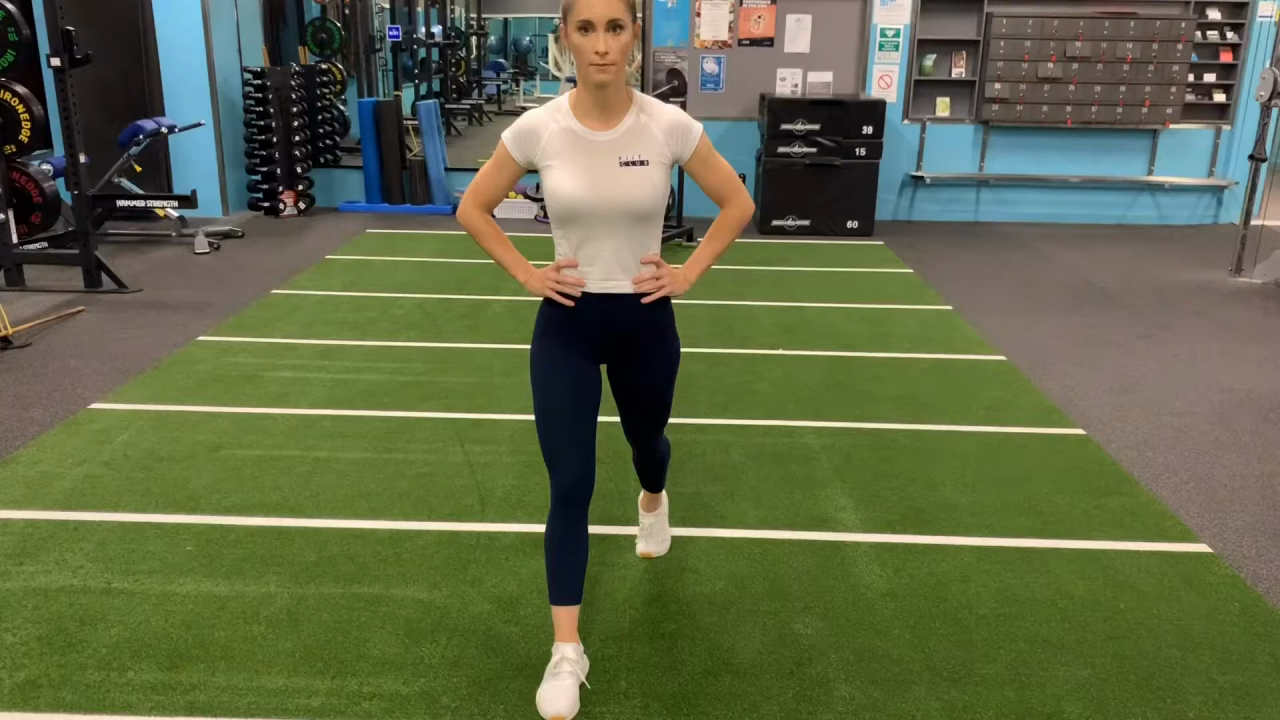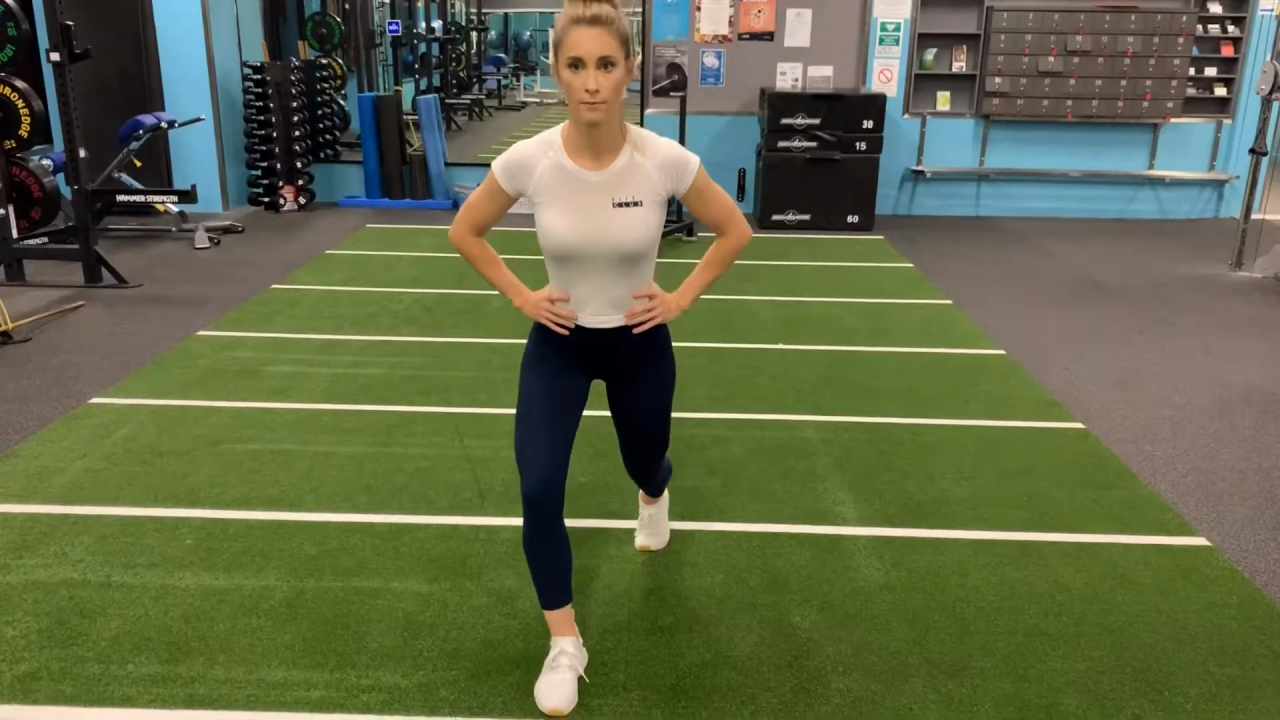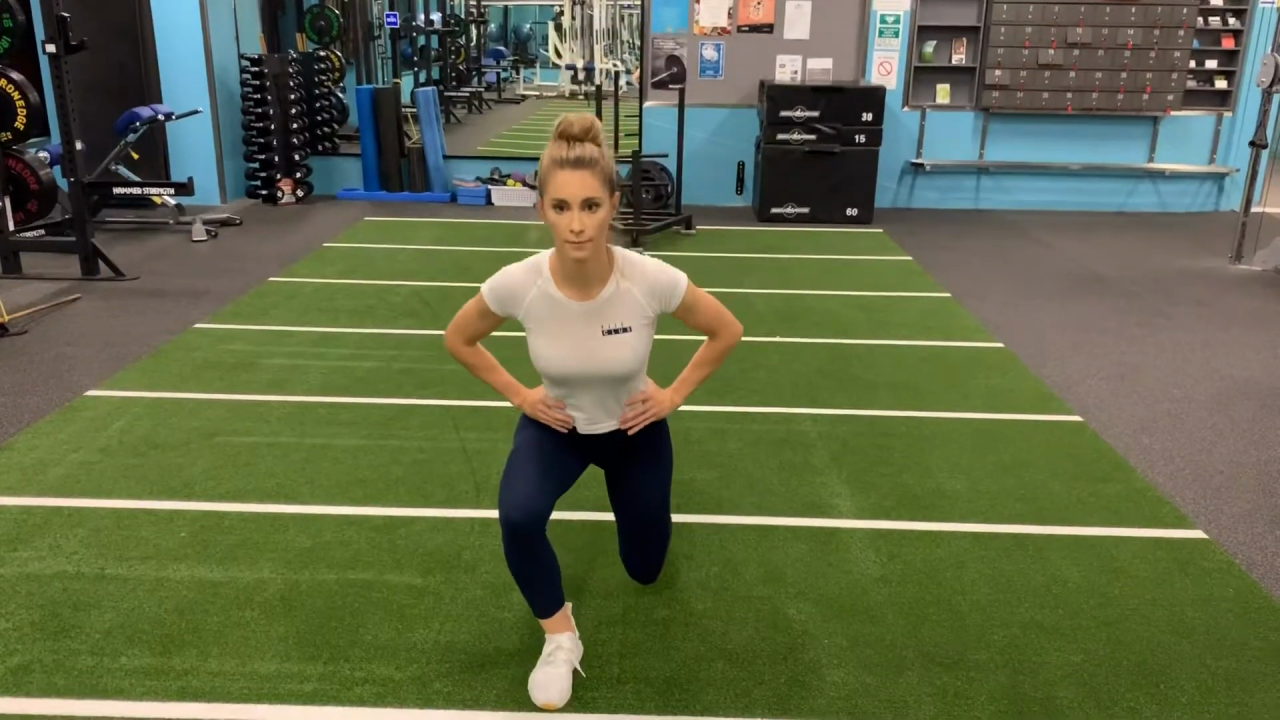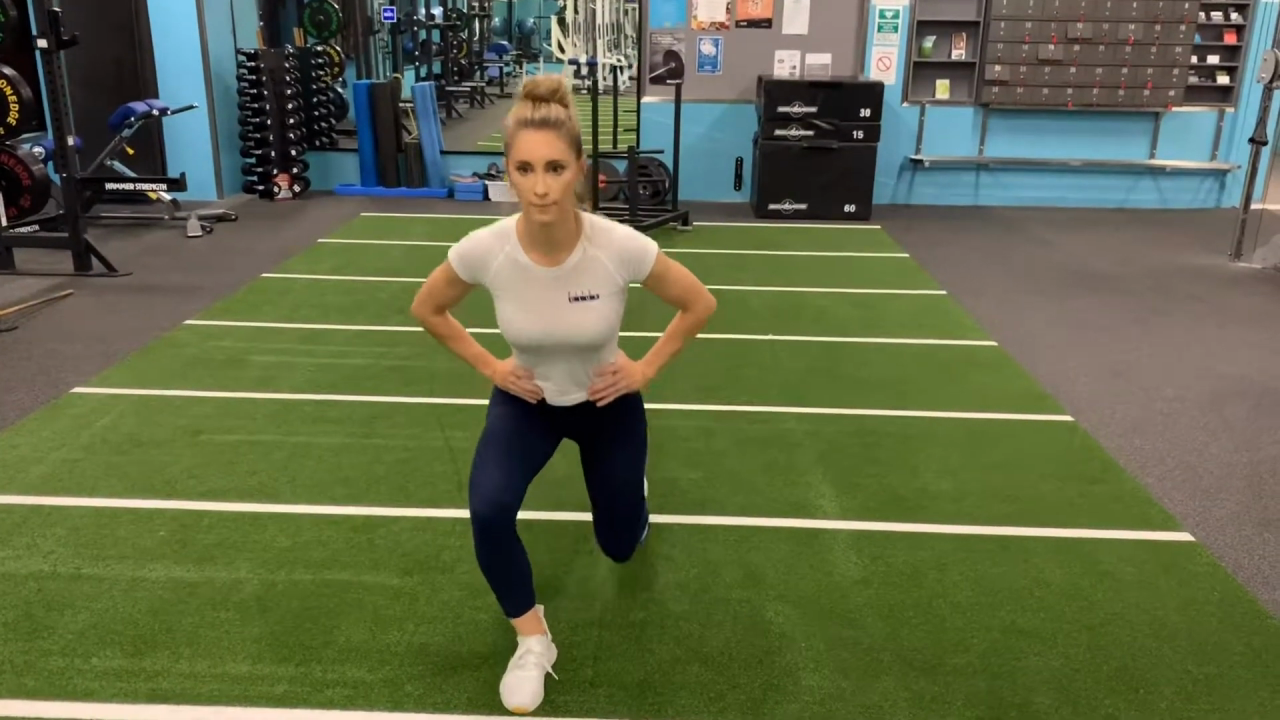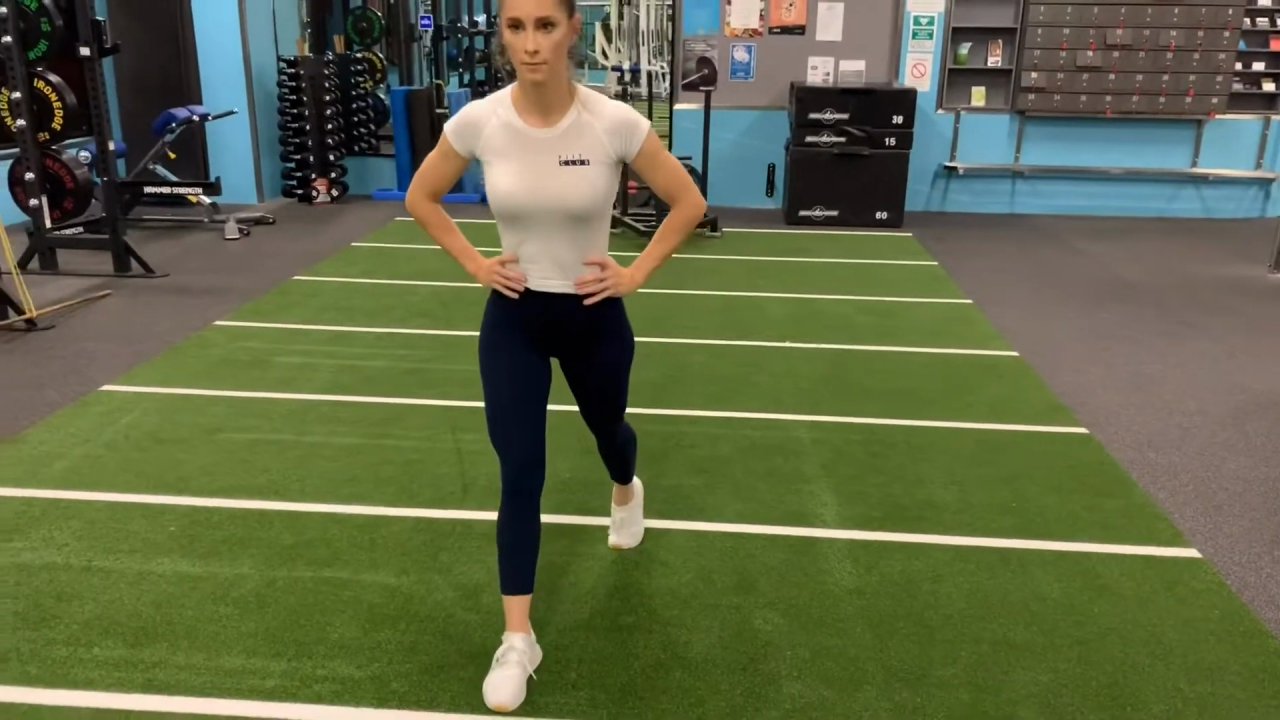
dt=0.7s
person 1, frame 1
left shoulder: (669, 124)
right shoulder: (537, 127)
left elbow: (737, 204)
right elbow: (473, 208)
left wrist: (689, 273)
right wrist: (526, 275)
left hip: (646, 322)
right hip: (567, 324)
left knee: (646, 437)
right knee: (570, 484)
left ankle: (652, 500)
right ankle: (566, 650)
person 1, frame 2
left shoulder: (665, 158)
right shoulder: (528, 159)
left elbow: (735, 232)
right elbow: (464, 232)
left wrist: (681, 298)
right wrist: (521, 297)
left hip: (639, 344)
right hip: (559, 344)
left knee: (644, 464)
right knee: (540, 493)
left ankle: (655, 497)
right ankle: (565, 645)
person 1, frame 3
left shoulder: (652, 279)
right shoulder: (516, 283)
left elbow: (726, 331)
right elbow: (459, 339)
left wrist: (673, 394)
right wrist: (519, 394)
left hip: (634, 429)
right hip: (557, 426)
left knee: (644, 568)
right knee: (518, 517)
left ankle: (644, 499)
right ankle: (560, 637)
person 1, frame 4
left shoulder: (620, 246)
right shoulder: (483, 249)
left elbow: (699, 305)
right elbow: (427, 309)
left wrist: (646, 369)
right wrist: (488, 366)
left hip: (605, 404)
right hip: (526, 403)
left knee: (619, 545)
right knee: (488, 513)
left ankle: (629, 487)
right ankle: (533, 641)
person 1, frame 5
left shoulder: (614, 121)
right shoulder: (477, 121)
left elbow: (689, 203)
right elbow: (421, 198)
left wrist: (637, 273)
right wrist: (474, 263)
left hip: (593, 317)
right hip: (514, 319)
left knee: (606, 427)
right knee: (520, 474)
left ankle: (626, 491)
right ankle: (517, 640)
